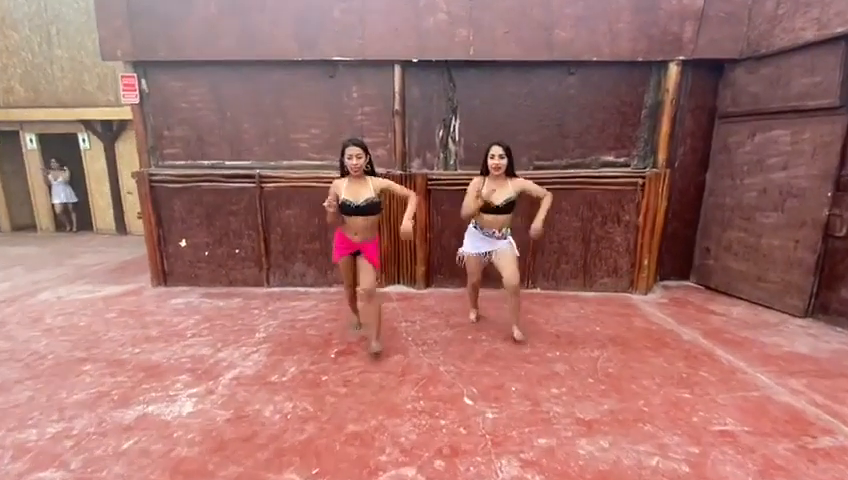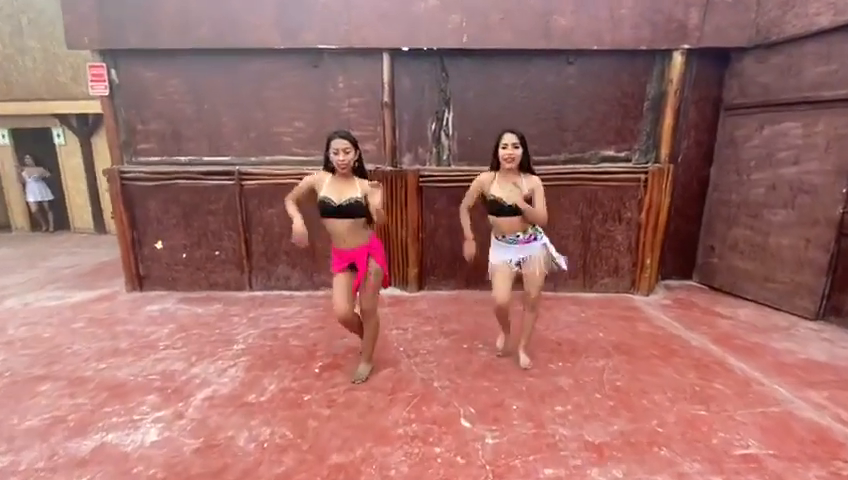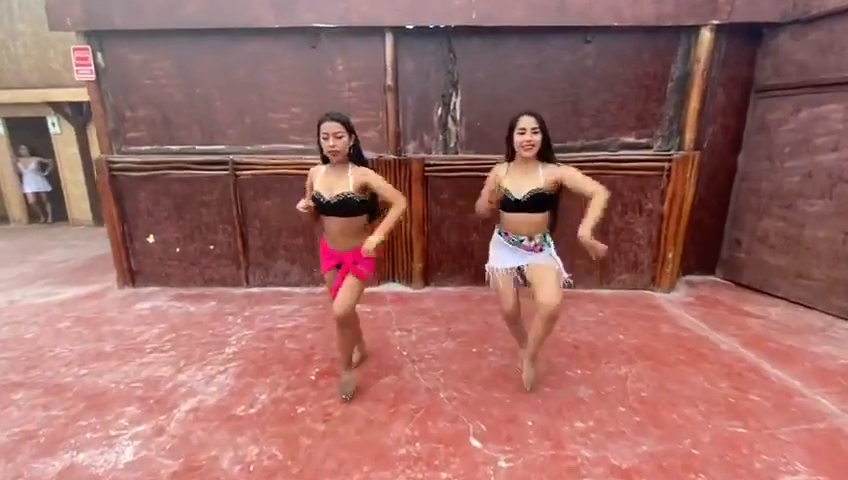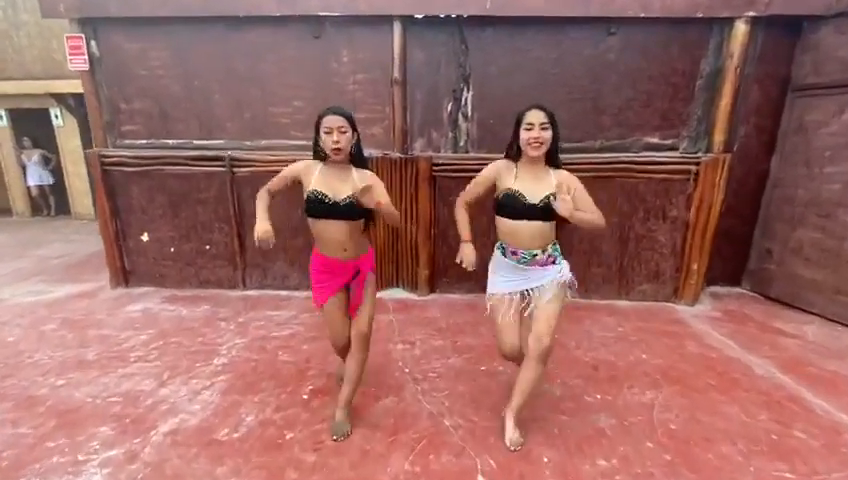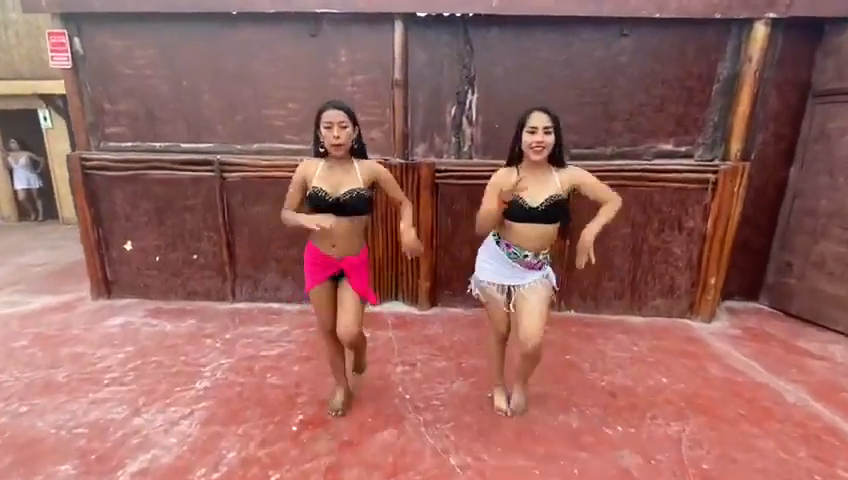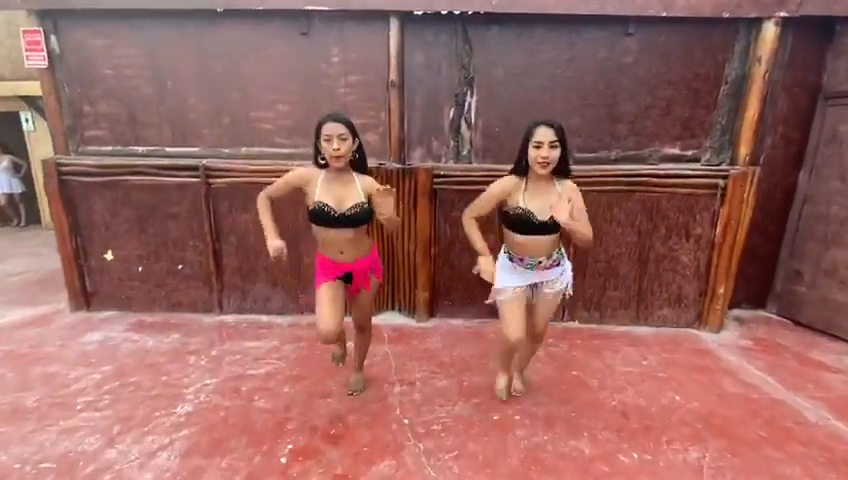
dt=0.4s
person 1, frame 1
left shoulder: (378, 183)
right shoulder: (338, 185)
left elbow: (411, 195)
right elbow: (332, 222)
left wrist: (407, 218)
right wrist: (332, 211)
left hip: (368, 245)
right hip: (344, 242)
left knee: (368, 289)
right knee: (349, 286)
right ankle: (356, 314)
person 1, frame 2
left shoulder: (364, 185)
right shoulder: (317, 180)
left elbow: (380, 220)
right elbow: (290, 199)
left wrist: (377, 203)
right wrist: (297, 220)
left hip: (369, 252)
right hip: (340, 257)
left knee: (368, 310)
right knee: (344, 314)
left ankle: (366, 360)
right ankle: (365, 338)
person 1, frame 3
left shoulder: (361, 175)
right shoulder: (315, 174)
left elbow: (399, 202)
left wrist: (377, 235)
right wrist: (305, 206)
left hip: (359, 254)
right hip: (329, 253)
left knee: (341, 312)
right knee: (342, 310)
left ankle: (347, 369)
right ankle: (360, 348)
person 1, frame 4
left shoulder: (366, 178)
right shoulder: (304, 170)
left elbow: (395, 220)
right elbow: (265, 192)
left wrist: (378, 203)
right wrist: (262, 220)
left hip: (362, 265)
right hip: (325, 266)
left knee: (361, 333)
right knee: (340, 339)
left ankle: (343, 406)
right ankle: (350, 366)
person 1, frame 5
left shoulder: (371, 171)
right shoulder: (307, 169)
left elbow: (404, 202)
right elbow: (287, 213)
left wrist: (407, 227)
right wrist: (310, 218)
left hip: (354, 262)
right hip: (317, 260)
left knee: (349, 334)
right knee: (328, 330)
left ankle: (358, 356)
right ankle: (341, 386)
person 1, frame 6
left shoulder: (368, 185)
right shoulder: (305, 177)
left elbow: (394, 228)
right elbow: (263, 197)
left wrist: (388, 214)
right wrist: (272, 236)
left hip: (365, 264)
right hip: (328, 268)
left knee: (362, 324)
right knee: (328, 331)
left ankle: (357, 369)
right ankle: (340, 344)
person 2, frame 1
left shoulder: (517, 183)
right shoulder: (478, 183)
left elbow: (546, 195)
right elbow: (465, 213)
left wrist: (539, 219)
right wrist: (482, 200)
left hip: (502, 240)
right hip: (477, 237)
left knee: (513, 283)
right knee: (474, 281)
left ankle: (515, 326)
right ankle: (474, 308)
person 2, frame 2
left shoulder: (532, 181)
right shoulder: (485, 180)
left elbow: (542, 220)
right elbow: (464, 208)
left wrist: (521, 203)
right wrist: (468, 238)
left hip: (534, 246)
right hip: (502, 247)
left knee: (532, 299)
right knee: (500, 301)
left ankle: (523, 348)
right ankle: (505, 331)
person 2, frame 3
left shoulder: (554, 171)
right shoulder: (500, 172)
left elbow: (599, 192)
right elbow: (482, 210)
left wrist: (586, 229)
right wrist: (488, 201)
left hip: (538, 250)
right hip: (504, 248)
left knee: (551, 305)
right knee: (509, 311)
left ankle: (529, 357)
right ankle: (525, 350)
person 2, frame 4
left shoulder: (562, 179)
right shoulder: (499, 170)
left elbow: (598, 220)
right elbow: (462, 203)
left wrist: (570, 213)
right wrist: (466, 242)
left hip: (548, 269)
right hip: (506, 269)
left knee: (541, 345)
right knee: (510, 348)
left ankle: (510, 414)
right ankle: (527, 368)
person 2, frame 5
left shoulder: (569, 176)
right shoulder: (504, 176)
left elbow: (613, 201)
right elbow: (481, 227)
left wrist: (590, 231)
right wrist: (500, 200)
left hip: (535, 270)
right hip: (496, 262)
left knee: (532, 341)
right knee: (499, 332)
left ankle: (519, 384)
right ankle: (498, 388)
person 2, frame 6
left shoulder: (568, 189)
right shoulder: (509, 185)
left elbow: (586, 239)
right elbow: (469, 217)
left wrist: (568, 223)
right wrist: (483, 255)
left hip: (553, 270)
right hip: (512, 270)
left knee: (537, 332)
right knee: (513, 337)
left ankle: (518, 372)
right ankle: (503, 371)
